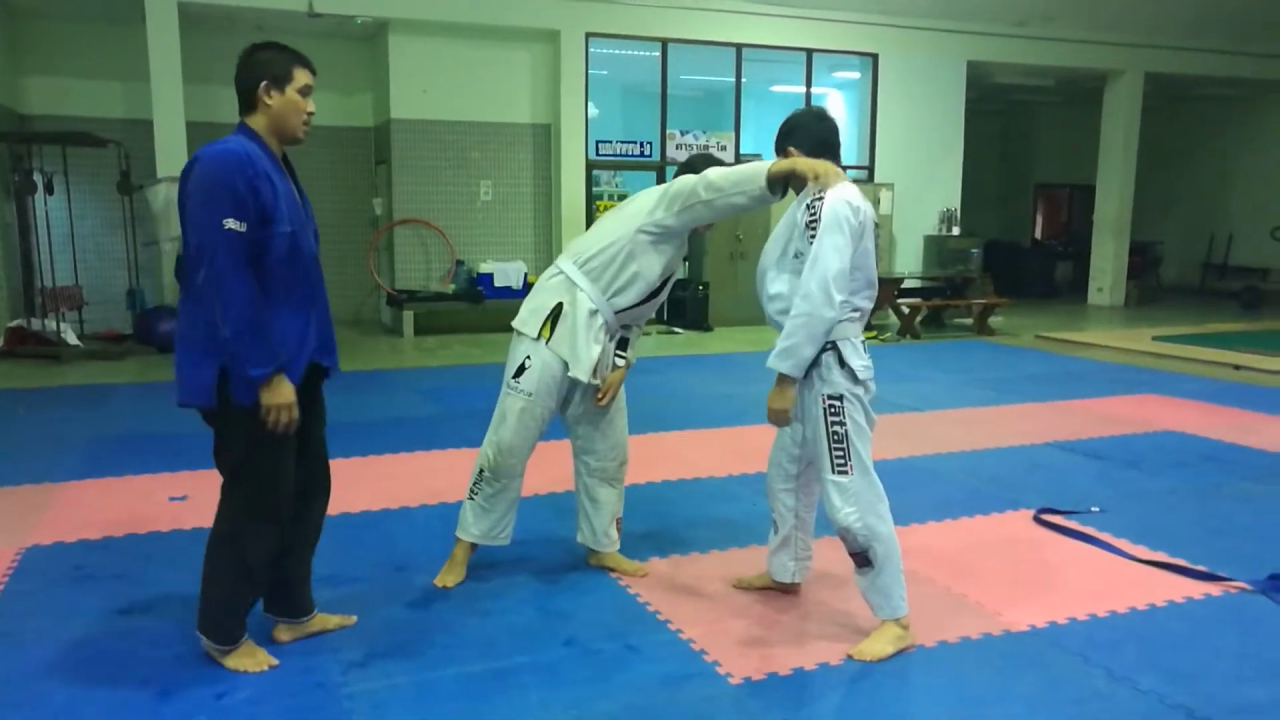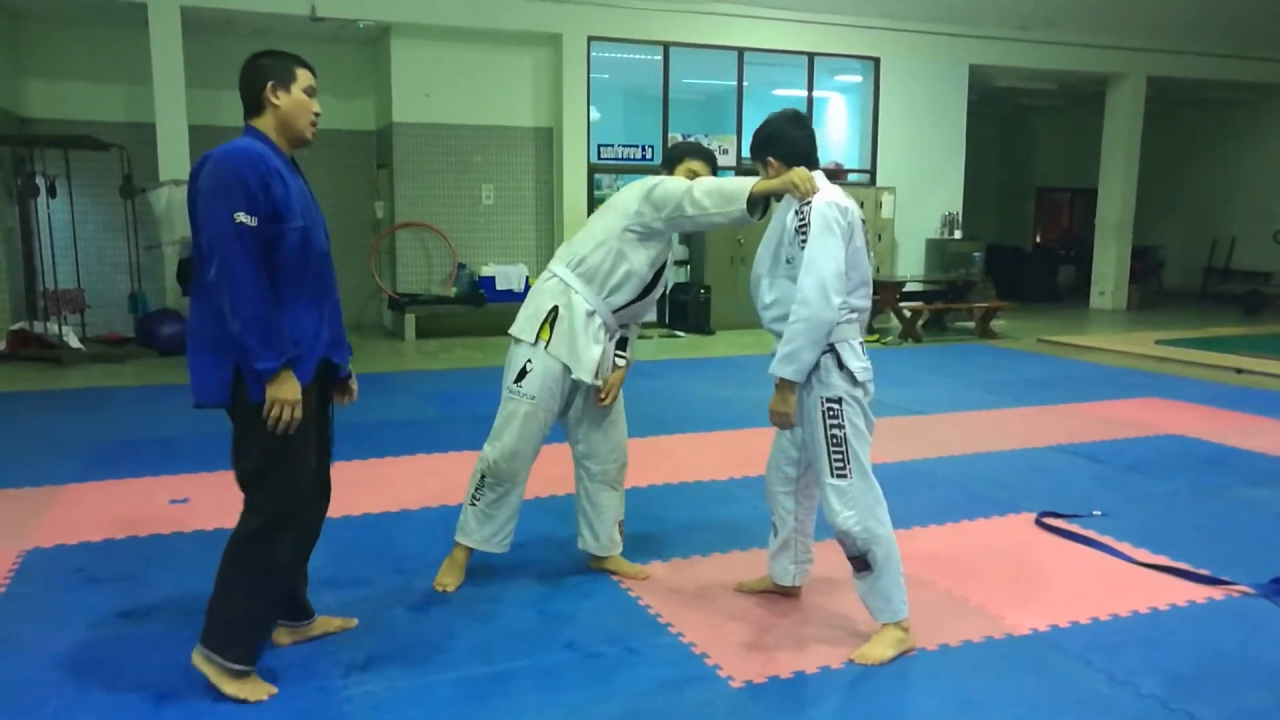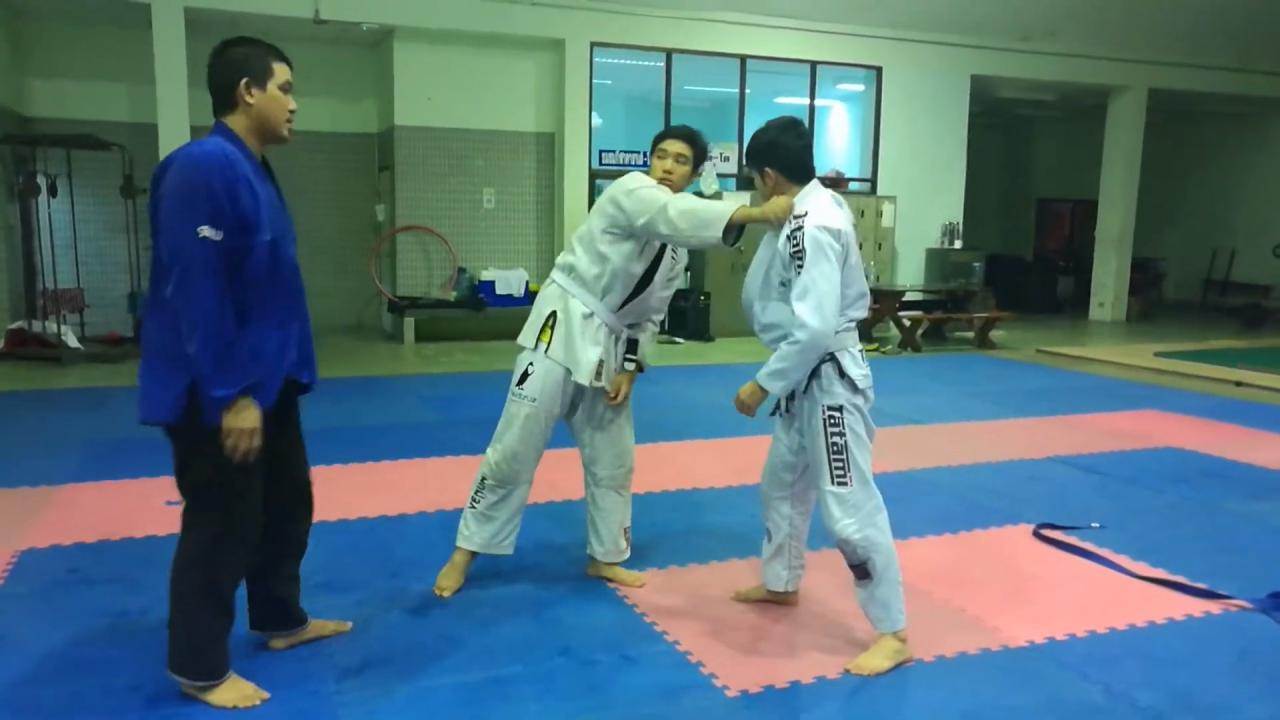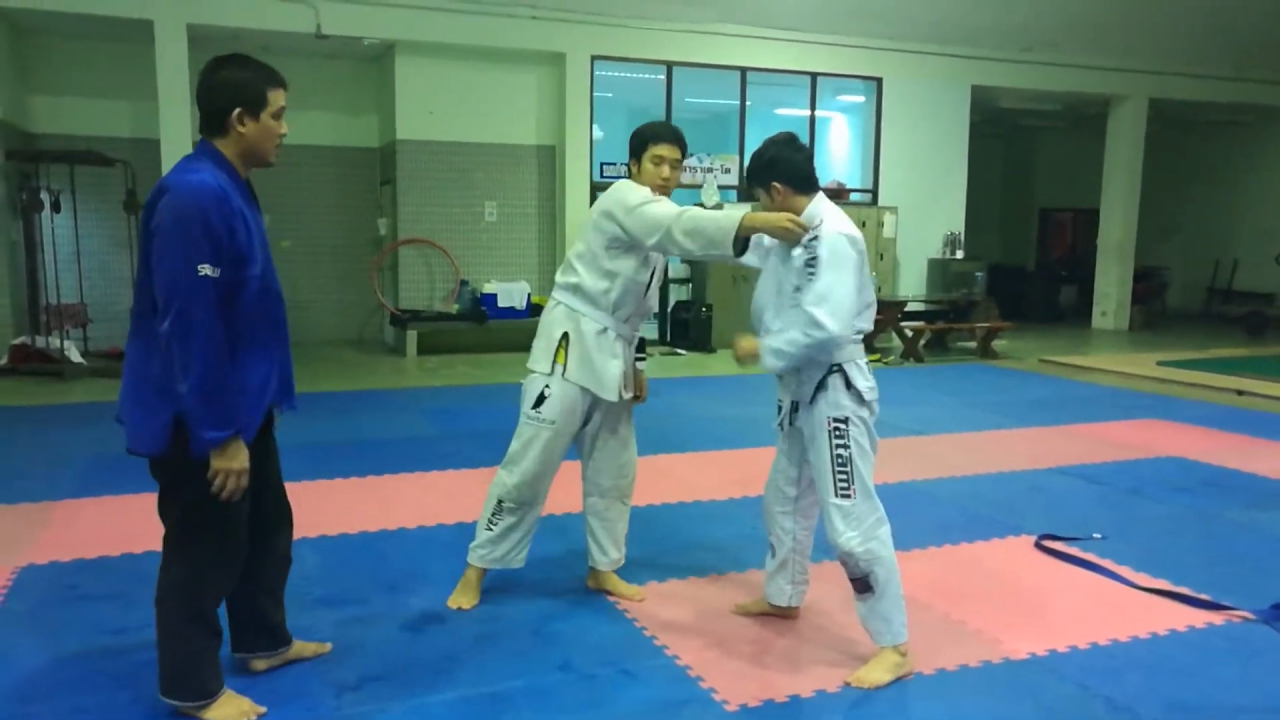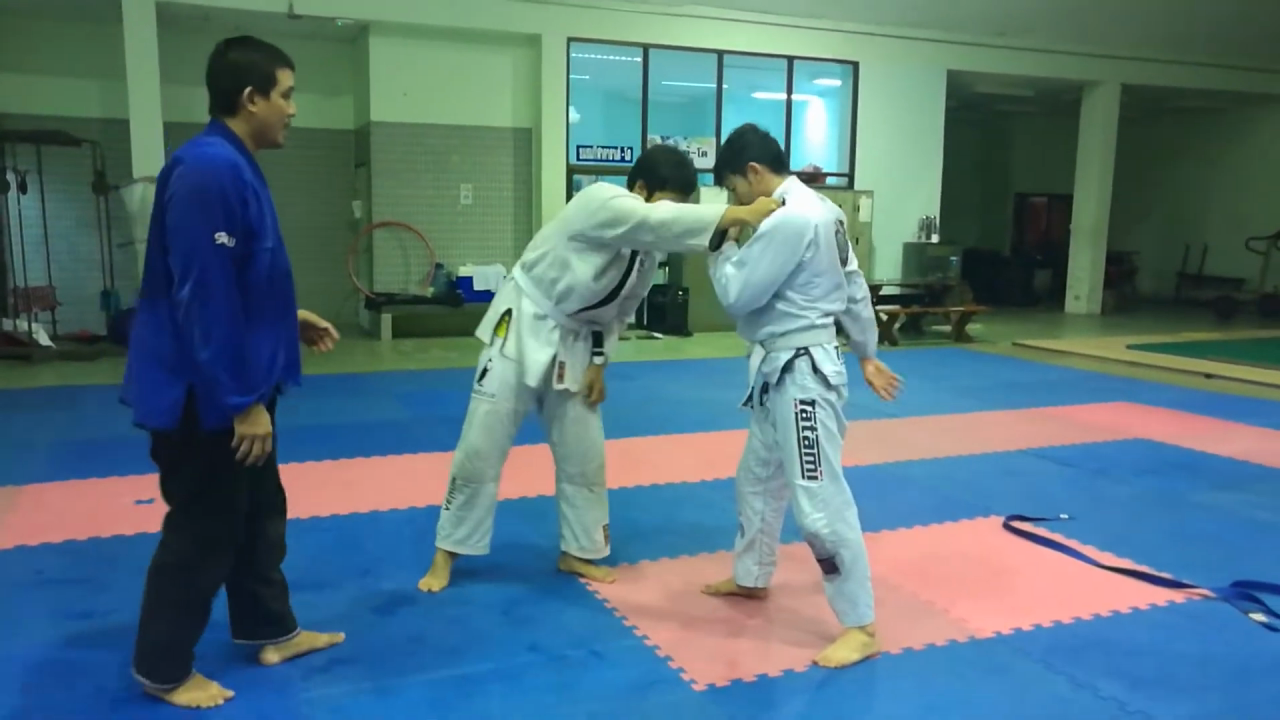
dt=0.5s
person 1, frame 1
left shoulder: (277, 168)
right shoulder: (226, 166)
right elbow: (225, 283)
right wrist: (266, 373)
left hip: (292, 365)
right hip: (249, 375)
left knee: (306, 491)
right knee: (256, 501)
left ankle: (290, 611)
right ankle: (222, 631)
person 1, frame 2
left shoulder: (283, 171)
right shoulder: (237, 165)
right elbow: (237, 278)
left wrist: (334, 361)
right wrist: (275, 368)
left hip: (301, 367)
right hip: (265, 374)
left knee: (306, 500)
right knee: (279, 505)
left ankle: (289, 616)
right ankle: (224, 647)
person 1, frame 3
left shoulder: (252, 170)
right shoulder: (203, 169)
right elbow: (196, 291)
right wrist: (230, 394)
left hip: (265, 379)
right hip: (217, 389)
left knee: (287, 505)
right knee: (221, 526)
left ankle: (281, 619)
right ankle: (199, 668)
person 1, frame 4
left shoulder: (227, 188)
right shoulder: (195, 199)
right elbow: (189, 327)
right wrist: (219, 435)
left hip: (240, 401)
right hip: (201, 415)
left knee: (267, 525)
right knee: (206, 548)
left ankle: (263, 642)
person 1, frame 5
left shoulder: (231, 167)
right shoulder: (209, 172)
right elbow: (205, 297)
left wrist: (286, 320)
right wrist: (243, 400)
left hip: (231, 383)
right hip: (206, 392)
left knee: (258, 511)
right knee: (203, 527)
left ankle: (269, 630)
right ankle: (162, 667)
person 2, frame 1
left shoulder: (832, 204)
right shoulder: (825, 199)
left elbow: (817, 301)
left wrist: (783, 378)
left hip: (830, 365)
right hip: (813, 362)
left knee: (850, 493)
right knee: (789, 473)
left ankle: (895, 619)
right ankle: (786, 571)
person 2, frame 2
left shoulder: (817, 207)
right shoulder: (814, 203)
left elbow: (817, 306)
left wrist: (784, 383)
left hip: (828, 368)
right hip: (811, 366)
left knee: (848, 497)
right knee: (787, 476)
left ankle: (895, 622)
right ankle: (786, 575)
person 2, frame 3
left shoulder: (813, 229)
right shoulder: (815, 203)
left elbow: (814, 329)
left wrist: (762, 385)
left hip: (830, 378)
right hip: (805, 379)
left knee: (849, 507)
right knee: (782, 482)
left ankle: (893, 634)
right ankle: (780, 582)
person 2, frame 4
left shoulder: (831, 236)
right shoulder: (801, 227)
left elbow: (826, 329)
right elbow: (760, 246)
left wrist: (763, 351)
left hip: (835, 391)
right hip: (804, 391)
left knee: (853, 520)
right knee: (786, 497)
left ankle: (894, 647)
right ankle: (783, 596)
person 2, frame 5
left shoulder: (790, 219)
right shoulder: (813, 207)
left elbow: (737, 293)
right elbow: (854, 290)
left wrist: (723, 246)
right wrist: (868, 355)
left hip: (801, 370)
right hip: (780, 367)
left knee: (819, 501)
right knee: (758, 477)
left ankle: (860, 626)
right ankle: (751, 576)
person 3, frame 1
left shoulder: (672, 248)
right shoulder: (663, 201)
right elbow: (714, 189)
left wrist: (620, 367)
right wrist: (790, 166)
left hip: (599, 342)
right hip: (557, 324)
left knee: (605, 450)
right knee: (509, 443)
left ankle: (602, 547)
right ankle: (464, 548)
person 3, frame 2
left shoulder: (663, 247)
right shoulder: (647, 194)
right elbow: (698, 201)
left wrist: (618, 367)
right wrist: (775, 184)
left hip: (595, 344)
right hip: (554, 328)
left knee: (605, 454)
right knee: (511, 449)
left ankle: (603, 550)
right ankle: (462, 552)
person 3, frame 3
left shoulder: (677, 249)
right shoulder: (632, 190)
left elbow: (650, 315)
right elbow: (673, 214)
left wrist: (630, 370)
right wrist: (751, 213)
left hip: (609, 348)
right hip: (562, 332)
left knee: (613, 460)
right knee: (515, 450)
left ankle: (603, 556)
right ankle: (465, 554)
person 3, frame 4
left shoulder: (656, 223)
right shoulder: (622, 199)
right elbow: (680, 228)
left wrist: (635, 365)
right wrist: (757, 221)
left hip: (611, 356)
right hip: (571, 348)
left knee: (613, 471)
right knee: (529, 468)
left ankle: (602, 568)
right ankle: (479, 568)
person 3, frame 5
left shoulder: (647, 250)
right shoulder: (601, 200)
right elbow: (660, 221)
left wrist: (596, 365)
right wrist: (738, 214)
left hip: (572, 345)
right hip: (521, 330)
left knee: (584, 455)
right knee: (481, 450)
left ankle: (577, 552)
right ankle: (445, 553)
